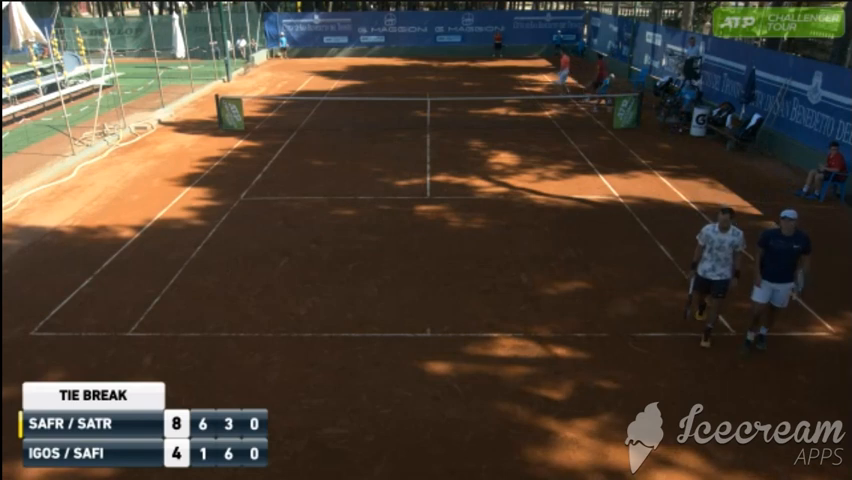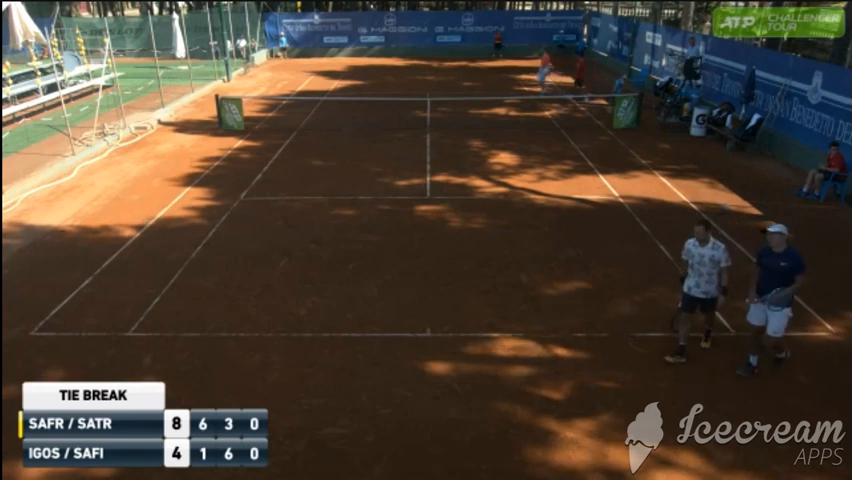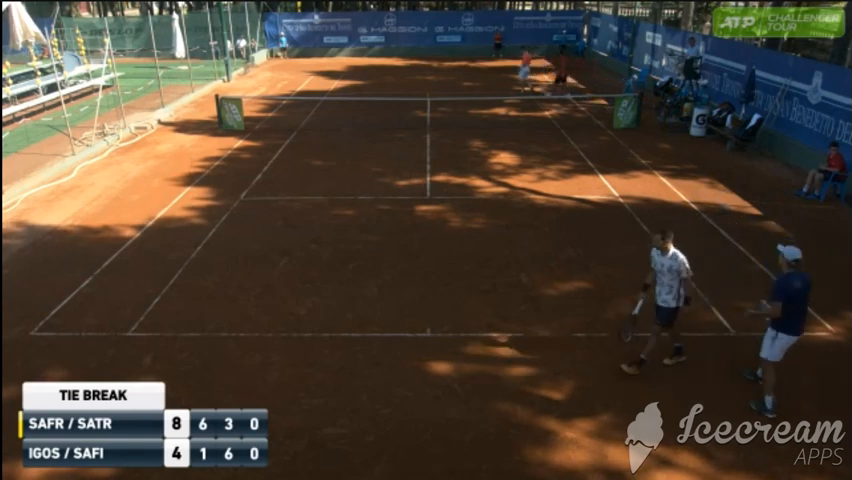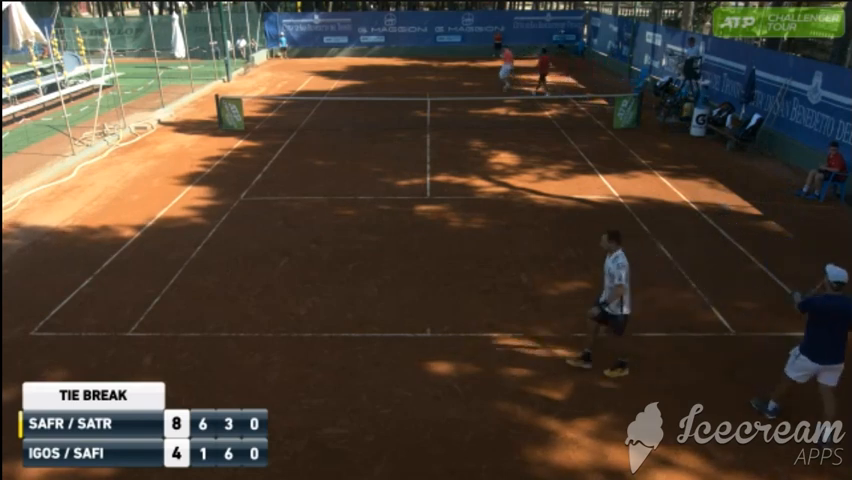
dt=0.5s
person 1, frame 1
left shoulder: (803, 239)
right shoulder: (769, 235)
left elbow: (805, 260)
right elbow: (760, 253)
left wrist: (800, 278)
right wrist: (757, 273)
left hip: (786, 282)
right hip: (765, 279)
left knee: (773, 310)
right knee: (758, 310)
left ankle: (762, 334)
right ankle: (749, 338)
person 1, frame 2
left shoulder: (794, 257)
right shoulder: (763, 252)
left elbow: (800, 281)
left wrist: (785, 293)
right wrist: (752, 290)
left hip: (780, 305)
right hip: (761, 299)
left knee: (771, 341)
right knee: (755, 333)
left ankle: (781, 353)
right ankle: (752, 365)
person 1, frame 3
left shoulder: (782, 283)
right shoulder: (803, 278)
left elbow: (775, 312)
left wrist: (756, 312)
right wrist: (768, 306)
left hip: (783, 330)
right hip: (796, 328)
left knee: (768, 364)
right knee: (767, 353)
left ankle: (768, 406)
right ankle: (759, 375)
person 1, frame 4
left shoulder: (814, 301)
left elbow: (800, 307)
left wrist: (817, 290)
left hip: (810, 355)
right hip: (836, 359)
left knee: (788, 380)
right knee: (828, 394)
left ankle: (770, 408)
right ankle: (826, 437)
person 2, frame 1
left shoulder: (738, 235)
right shoulder: (707, 230)
left elbow: (737, 256)
right elbow: (699, 248)
left wrist: (735, 276)
right wrist: (693, 267)
left hip: (723, 276)
right hip: (703, 272)
left knee: (715, 304)
right knee: (699, 297)
left ankle: (707, 332)
right ankle: (702, 306)
person 2, frame 2
left shoulder: (720, 249)
right shoulder: (689, 244)
left elbow: (724, 272)
left wrist: (723, 293)
right wrist: (683, 280)
left hip: (709, 292)
right hip: (689, 289)
left knee: (709, 315)
right knee: (683, 318)
left ankle: (707, 333)
right ankle: (680, 353)
person 2, frame 3
left shoulder: (679, 259)
right shoulder: (655, 252)
left elbow: (686, 281)
left wrist: (686, 302)
right wrist: (645, 289)
left hip: (671, 302)
right hip: (661, 298)
left knee: (655, 332)
right knee: (669, 326)
left ankle: (640, 363)
right ankle: (679, 352)
person 2, frame 4
left shoulder: (620, 263)
right shoulder: (611, 256)
left elbow: (619, 290)
left wrist: (600, 306)
left hip: (617, 307)
right hip: (606, 302)
left knee: (617, 336)
right knee: (592, 326)
left ankle: (622, 366)
right ankle: (586, 358)
